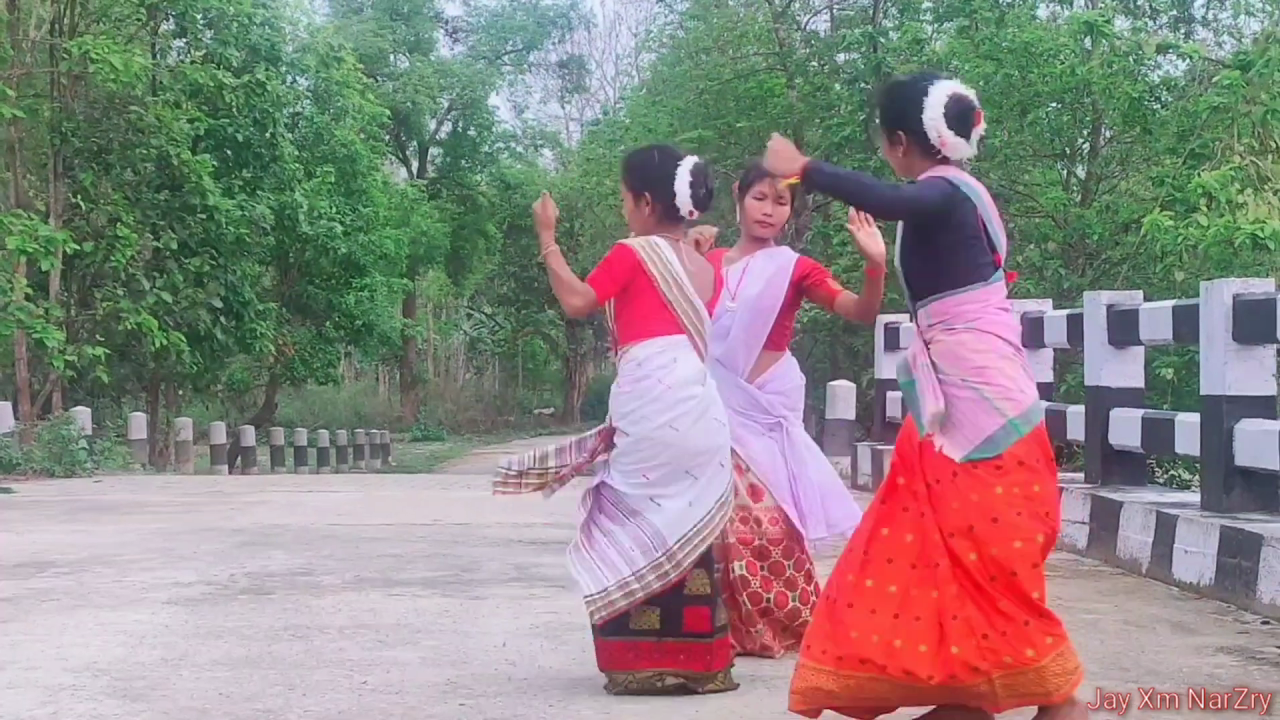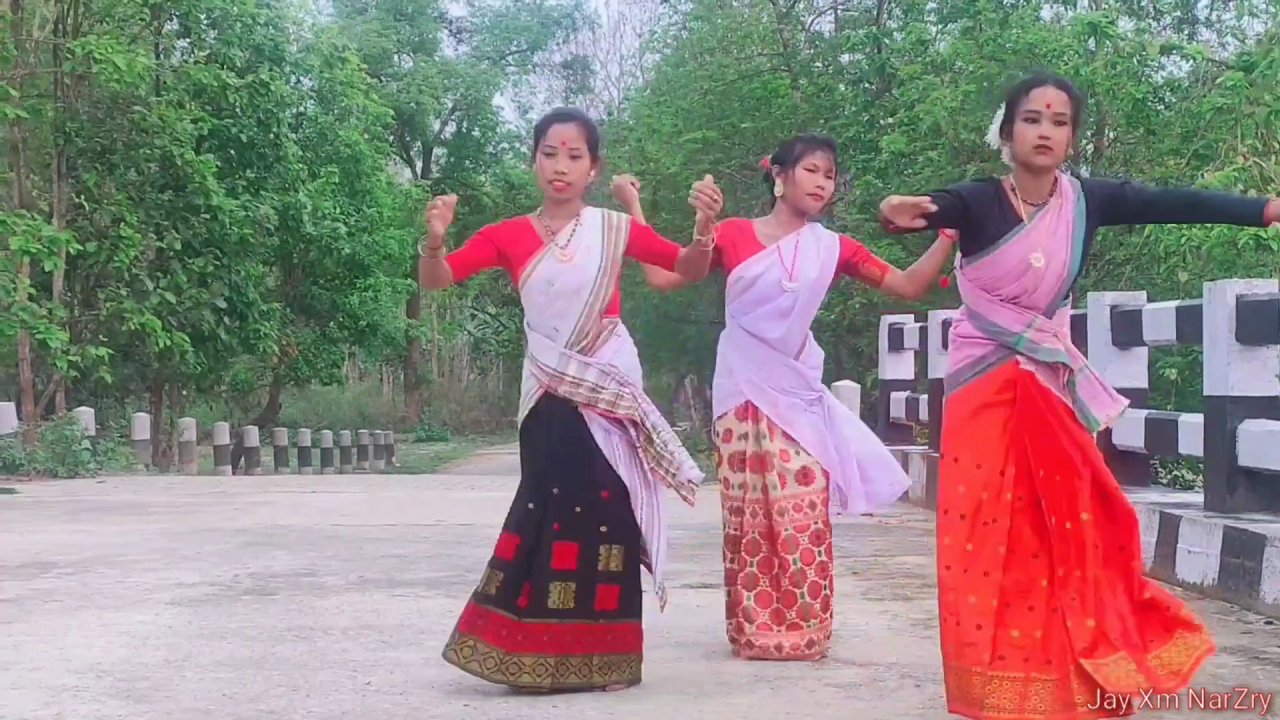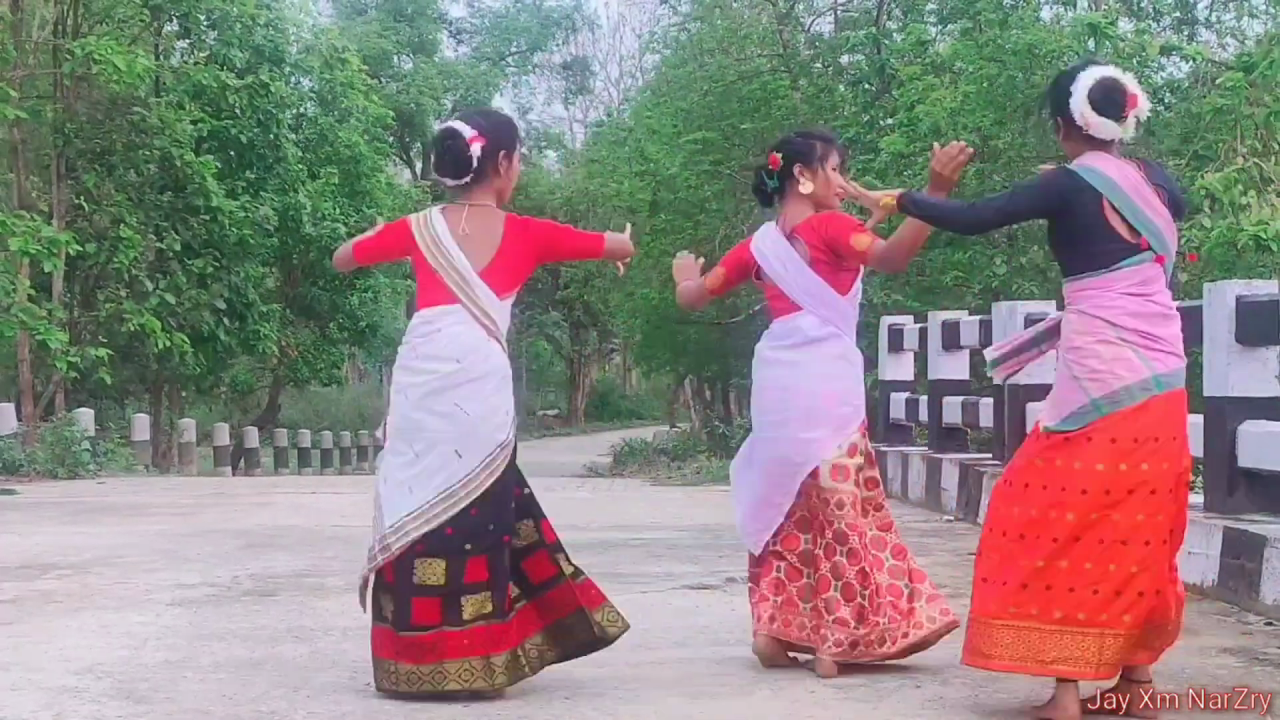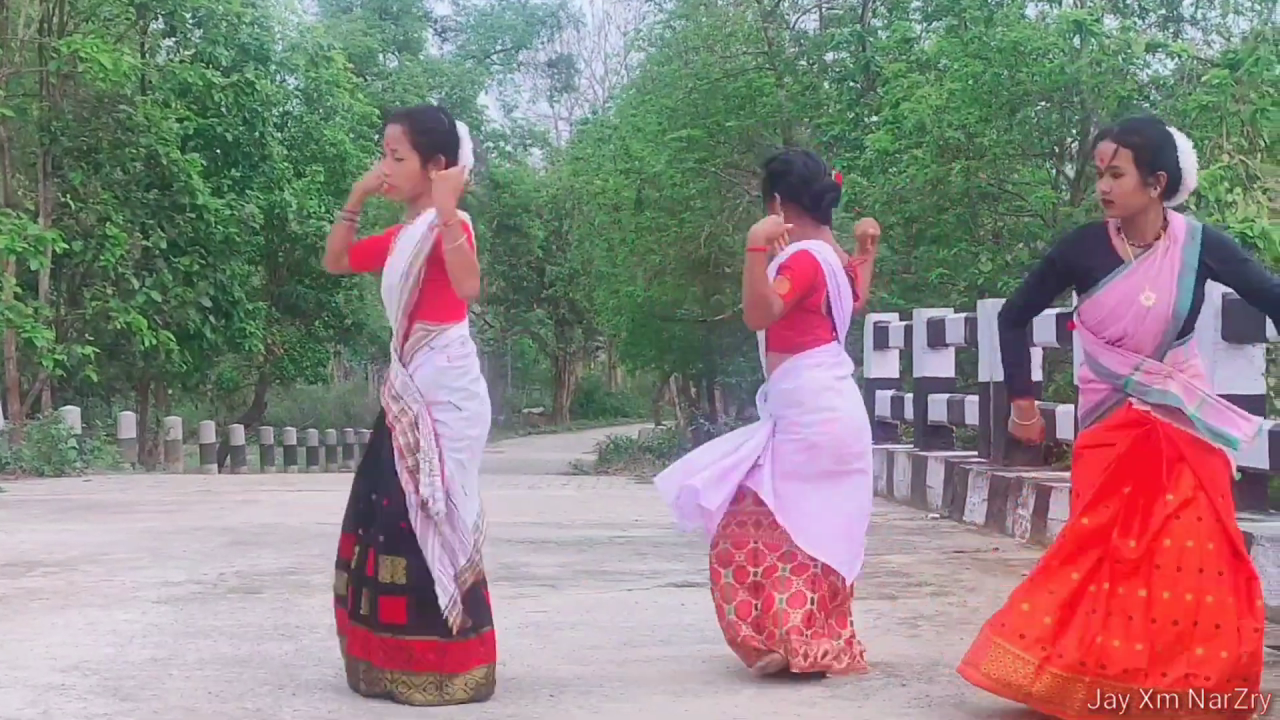
dt=0.5s
person 1, frame 1
left shoulder: (938, 191)
right shoulder: (963, 192)
left elbow: (889, 203)
left wrist: (804, 168)
left hip: (978, 399)
right hip: (958, 397)
left knee: (980, 559)
right knee: (931, 549)
person 1, frame 2
left shoulder: (1088, 198)
right shoulder: (977, 200)
left elbow: (1176, 202)
right elbow: (921, 210)
right wrist: (896, 209)
left hip: (1052, 387)
right hip: (983, 388)
left knee: (1074, 527)
right knee: (989, 541)
person 1, frame 3
left shoulder: (1068, 182)
right shoulder: (1151, 175)
left elbow: (978, 218)
left wrist: (900, 199)
left hip: (1102, 378)
right hip: (1158, 380)
left knee: (1056, 519)
right knee: (1132, 531)
person 1, frame 4
left shoulder: (1200, 243)
right shoulder: (1083, 247)
right elbow: (1015, 316)
right wrist: (1022, 401)
left hip: (1185, 424)
right hip: (1110, 426)
left knee: (1199, 564)
right knee: (1106, 556)
person 2, frame 1
left shoulder: (629, 254)
right shoulder: (702, 266)
left elbow: (576, 303)
left wrist: (548, 241)
left hip: (648, 410)
right hip: (692, 410)
left knee: (617, 530)
right knee: (666, 534)
left ankle: (645, 663)
right ankle: (698, 659)
person 2, frame 2
left shoulder: (618, 228)
right shoulder: (510, 236)
left elbow: (689, 268)
right elbow: (434, 278)
left wrist: (705, 221)
right wrist: (432, 235)
left hip: (610, 389)
right hip: (551, 391)
left knee: (609, 512)
right knee: (547, 514)
left ankle: (596, 653)
right ankle: (528, 649)
person 2, frame 3
left shoulder: (418, 226)
right shoulder: (524, 231)
left elbow: (345, 257)
right elbow: (615, 250)
left wrist: (372, 233)
right wrist: (621, 239)
left hip: (419, 378)
right hip: (480, 383)
left knee: (422, 511)
right knee: (492, 507)
left ankle: (418, 663)
right ankle: (474, 661)
person 2, frame 4
left shoulder: (451, 226)
right shoulder: (403, 233)
left elbow: (466, 289)
right elbow: (336, 261)
left wrist: (444, 208)
right wrist: (357, 195)
left hip: (441, 394)
right hip: (411, 394)
left knee: (429, 520)
right knee: (382, 515)
left ankle: (441, 669)
right ankle: (411, 660)
person 3, frame 1
left shoulder: (794, 268)
right shoulder: (711, 263)
left elbow: (856, 309)
left wrist: (875, 270)
left hip: (769, 411)
right hip: (719, 408)
left knee: (773, 520)
right knee: (732, 522)
left ankle: (791, 622)
right ankle: (745, 626)
person 3, frame 2
left shoulder: (835, 247)
right shoulder: (731, 233)
left elbow: (908, 285)
right elbow: (662, 278)
left wrist: (949, 234)
left hip: (798, 393)
right hip: (745, 392)
left knee: (804, 514)
right knee: (752, 515)
left ankle: (799, 631)
right ankle: (756, 630)
person 3, frame 3
left shoulder: (758, 245)
right shoulder: (831, 228)
left elbow: (691, 297)
right elbow: (887, 254)
left wrist: (685, 268)
right wrist: (936, 188)
left hip: (777, 383)
right hip: (829, 384)
left knee: (786, 510)
right knee: (843, 513)
left ankle: (778, 631)
right ankle: (837, 640)
person 3, frame 4
left shoulder: (802, 259)
right shoulder: (835, 259)
left elbow: (761, 313)
right elbow: (852, 301)
left wrist: (758, 251)
right wrist: (866, 252)
left hip: (805, 416)
right hip: (829, 414)
left knee: (750, 533)
right knee: (807, 536)
left ankle: (790, 645)
right ankle: (817, 646)
